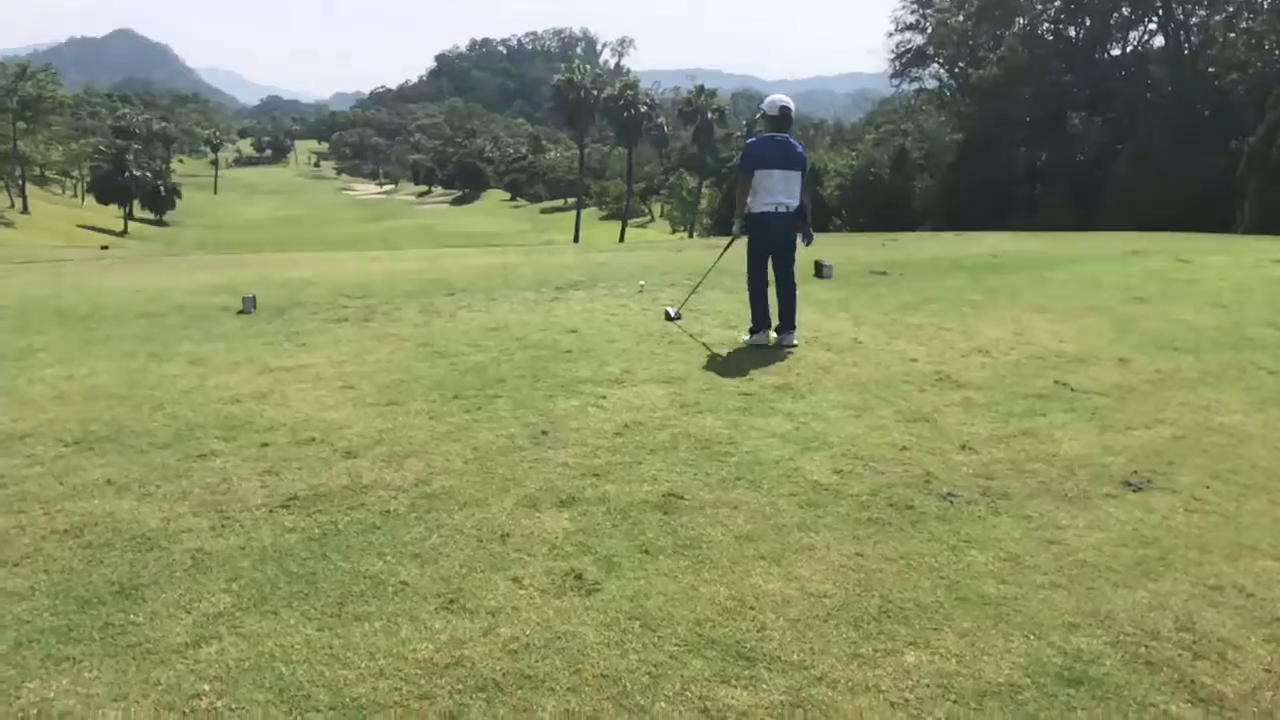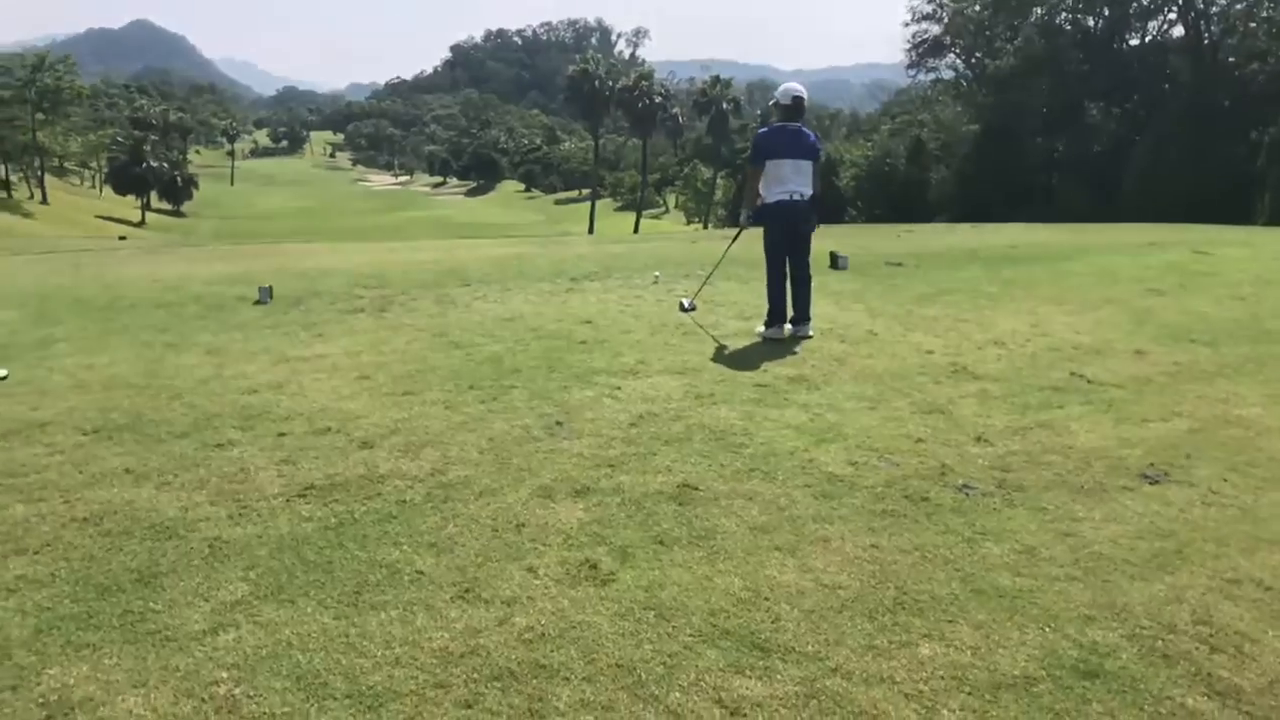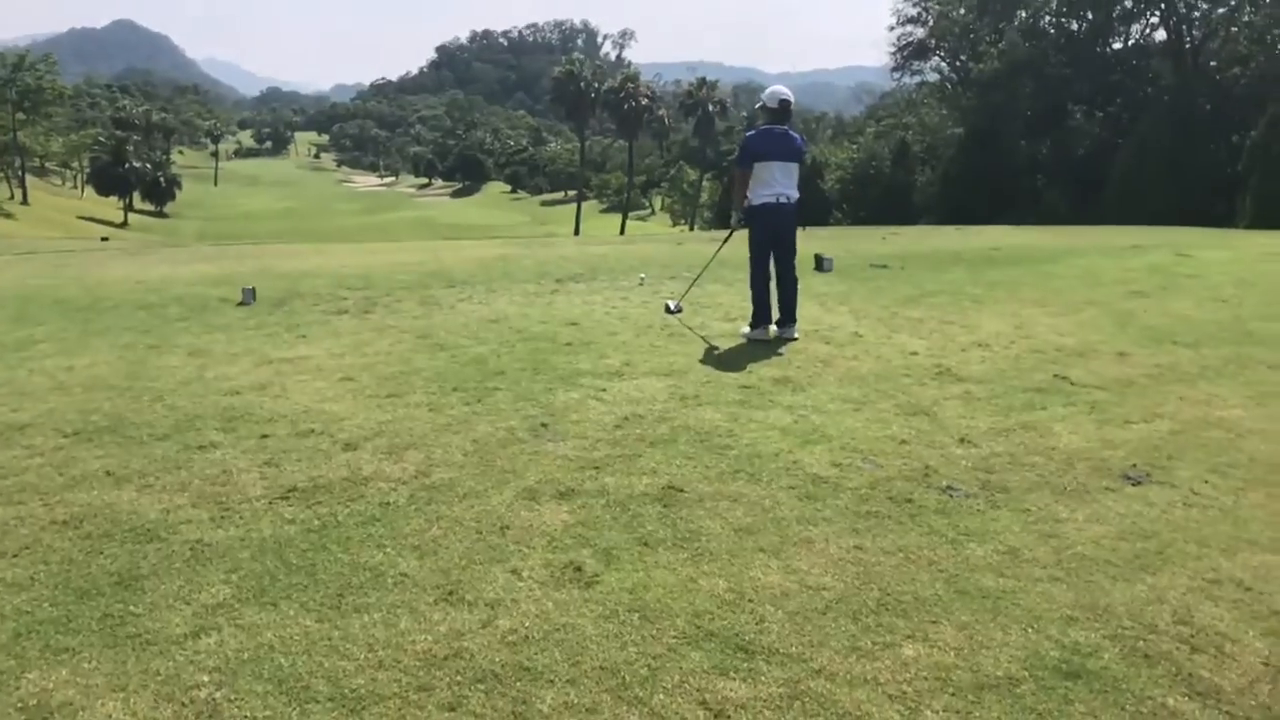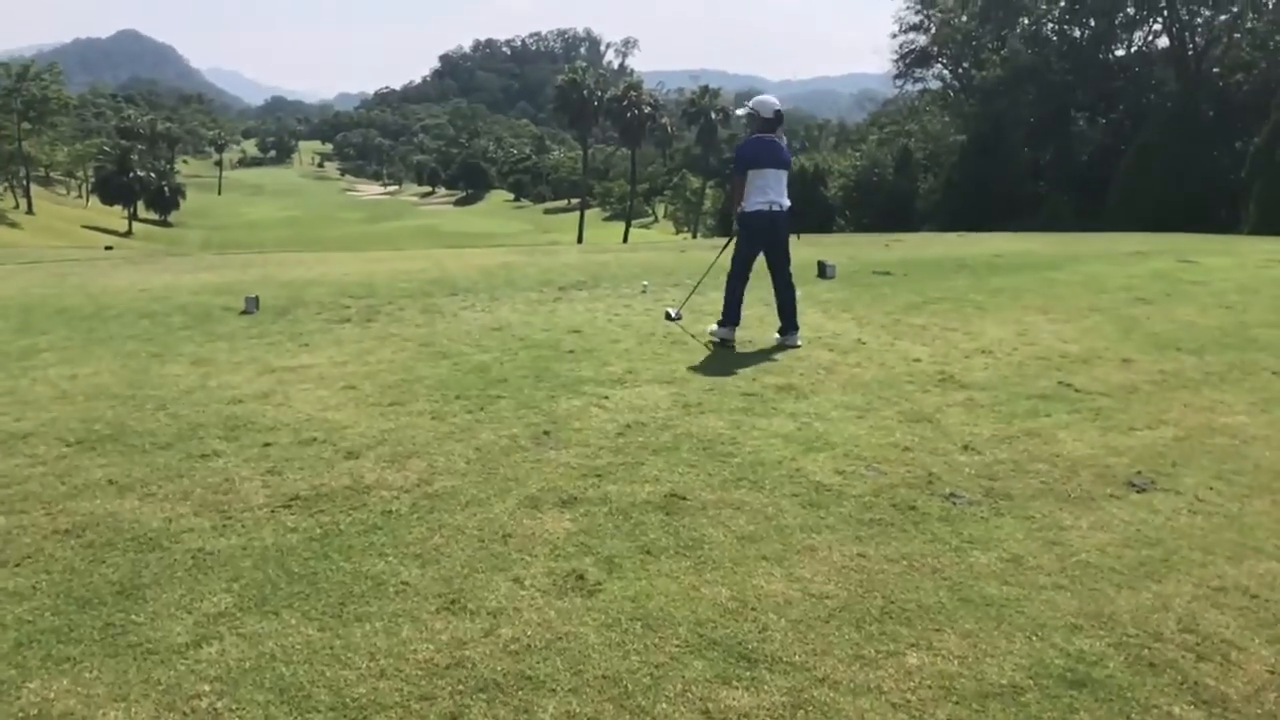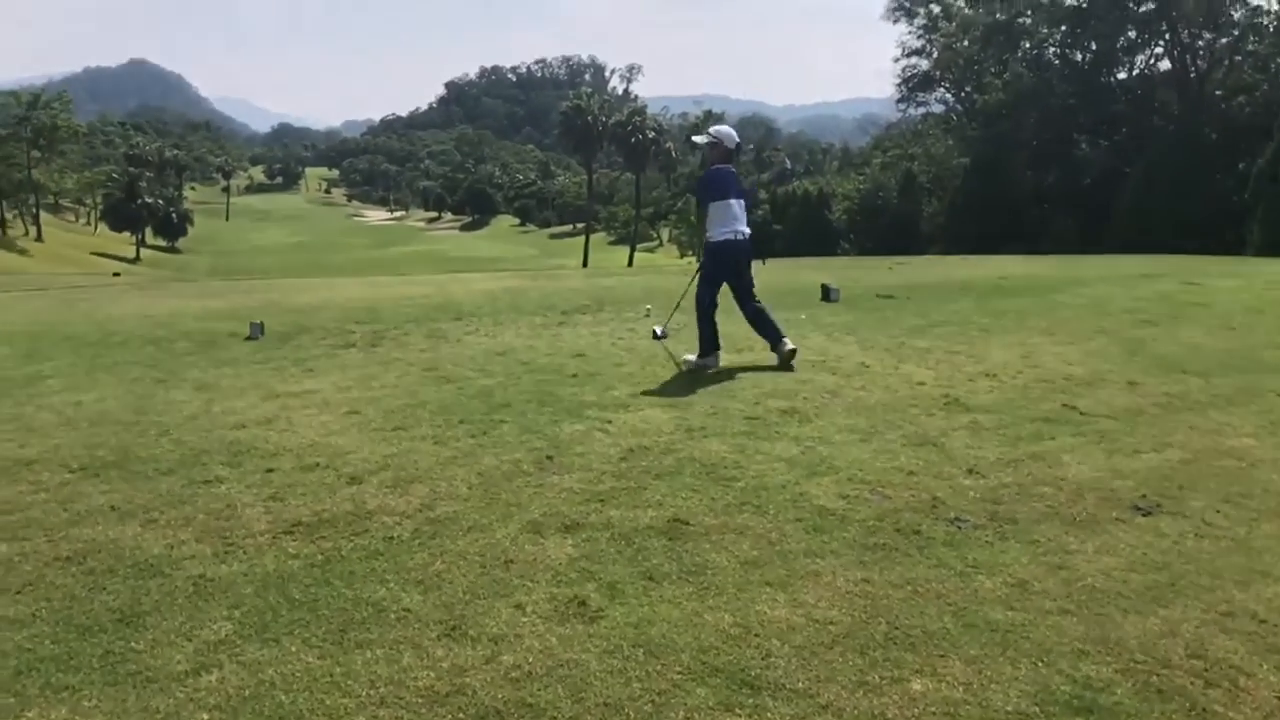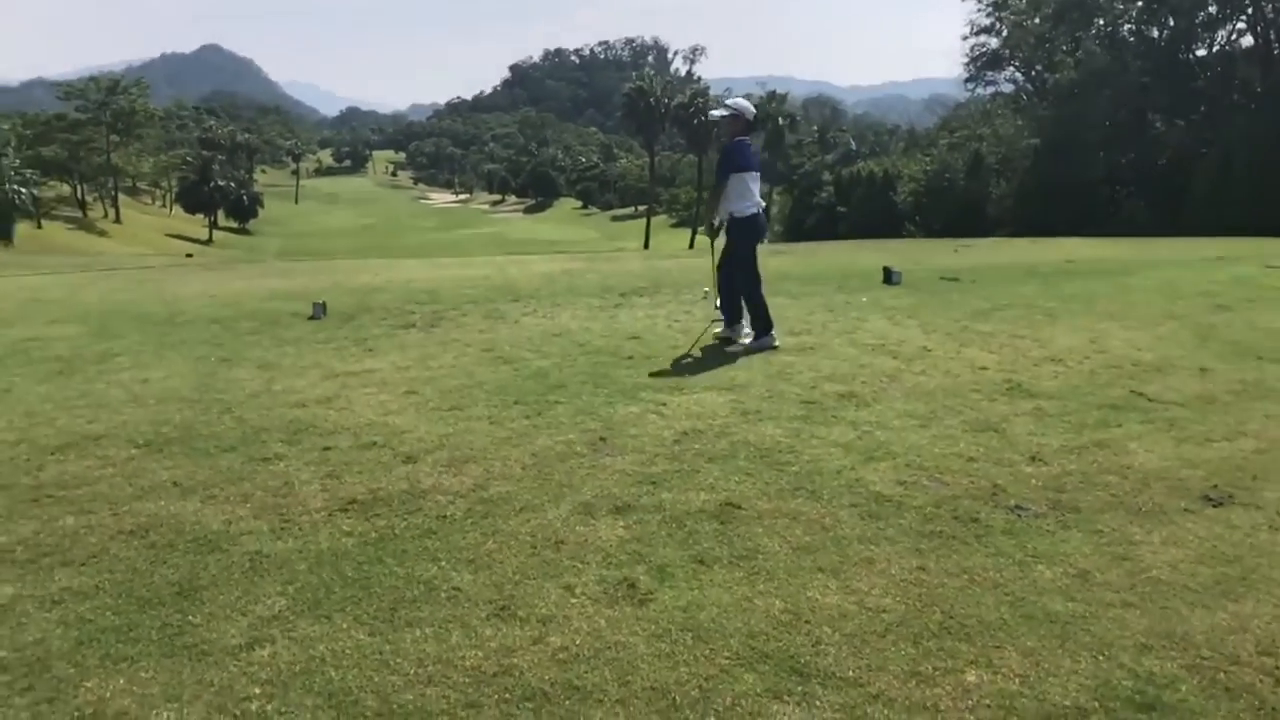
dt=0.3s
person 1, frame 1
left shoulder: (754, 146)
right shoulder: (798, 150)
left elbow: (744, 187)
right elbow: (804, 192)
left wrist: (738, 218)
right wrist: (806, 223)
left hip: (761, 217)
right hip: (789, 218)
left knee: (757, 275)
right knee: (786, 275)
left ankle: (760, 330)
right ankle: (787, 331)
person 1, frame 2
left shoulder: (765, 137)
right shoulder: (811, 139)
left elbow: (753, 178)
right elbow: (816, 180)
left wrist: (746, 209)
right wrist: (813, 212)
left hip: (775, 208)
right hip: (802, 207)
left knee: (776, 268)
right knee: (800, 266)
left ankle: (776, 324)
right ankle: (802, 323)
person 1, frame 3
left shoulder: (753, 140)
right shoulder: (797, 142)
left elbow: (741, 180)
right elbow: (797, 179)
left wrist: (737, 211)
left hip: (762, 210)
right hip: (788, 209)
left knee: (759, 269)
right knee: (787, 268)
left ankle: (760, 324)
right ankle: (788, 324)
person 1, frame 4
left shoulder: (746, 148)
right shoulder: (782, 149)
left elbow: (738, 187)
left wrist: (737, 214)
left hip: (754, 217)
right hip: (780, 217)
left knee: (738, 273)
right knee: (782, 276)
left ankle: (727, 326)
right ankle: (790, 332)
person 1, frame 5
left shoulder: (708, 178)
right shoulder: (734, 178)
left elbow: (702, 218)
left wrist: (707, 244)
left hip: (720, 247)
right hip: (741, 244)
left knee: (705, 300)
right knee: (747, 300)
left ankle: (708, 354)
right ankle: (780, 342)
person 1, frame 6
left shoulder: (731, 150)
right shoulder: (748, 150)
left elbow: (718, 189)
left wrist: (710, 219)
right wrist: (720, 218)
left hip: (742, 222)
right hip: (752, 219)
left knee: (747, 279)
right knee: (727, 272)
left ankle: (764, 334)
right ankle: (734, 325)
